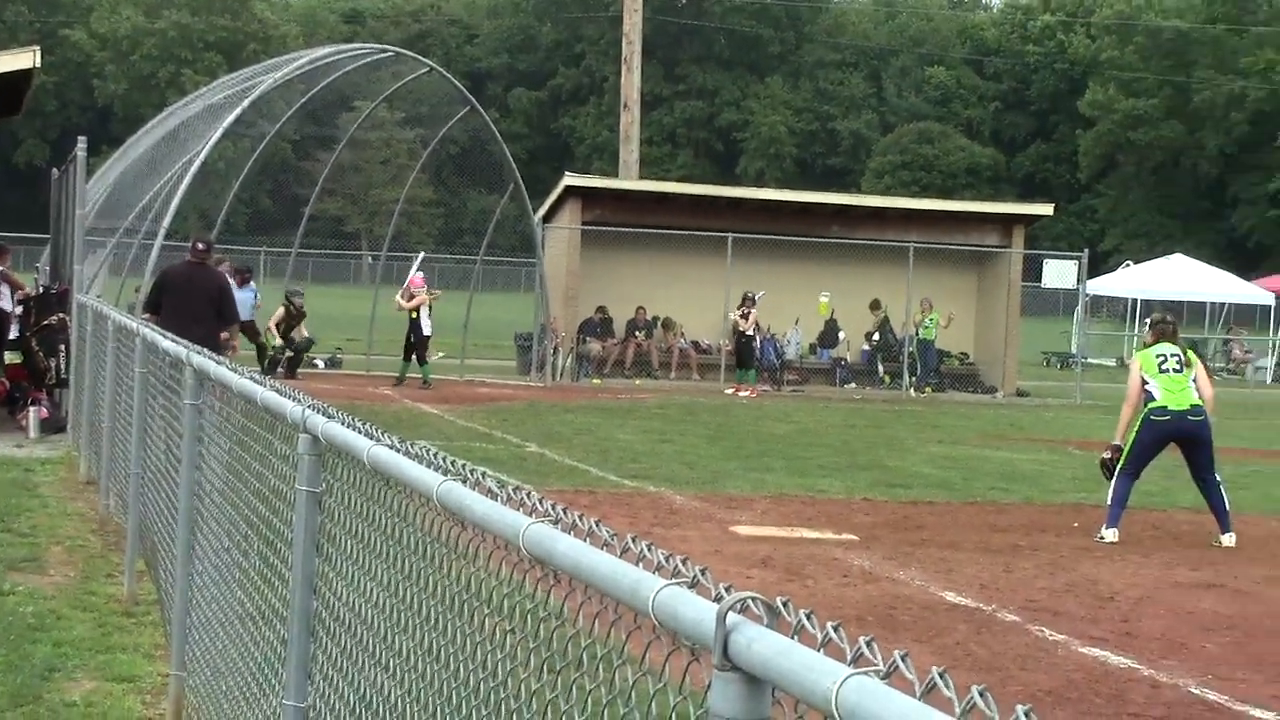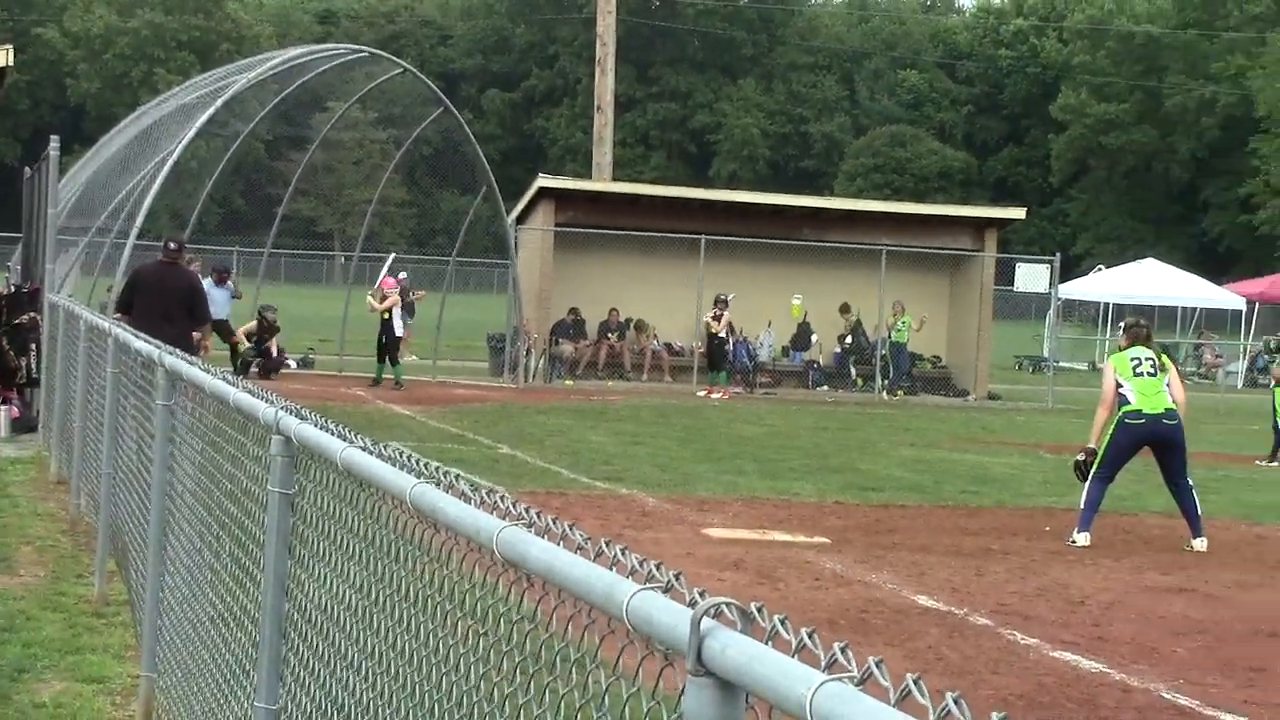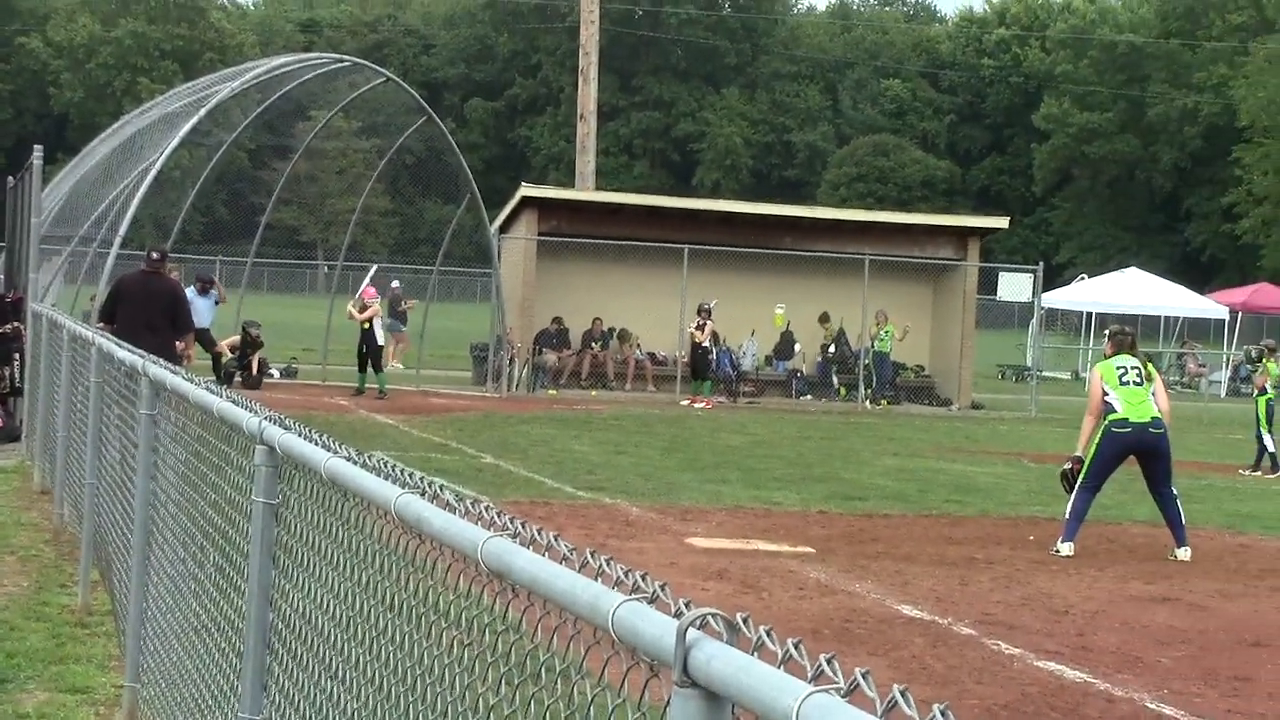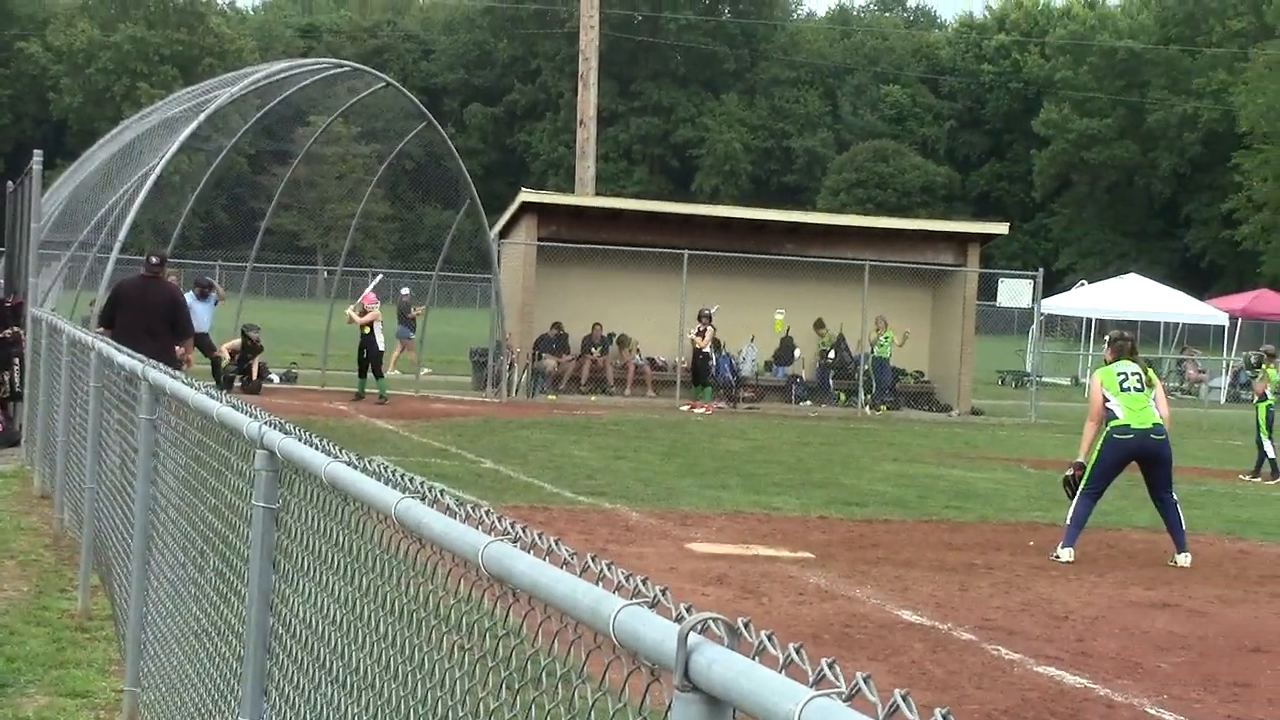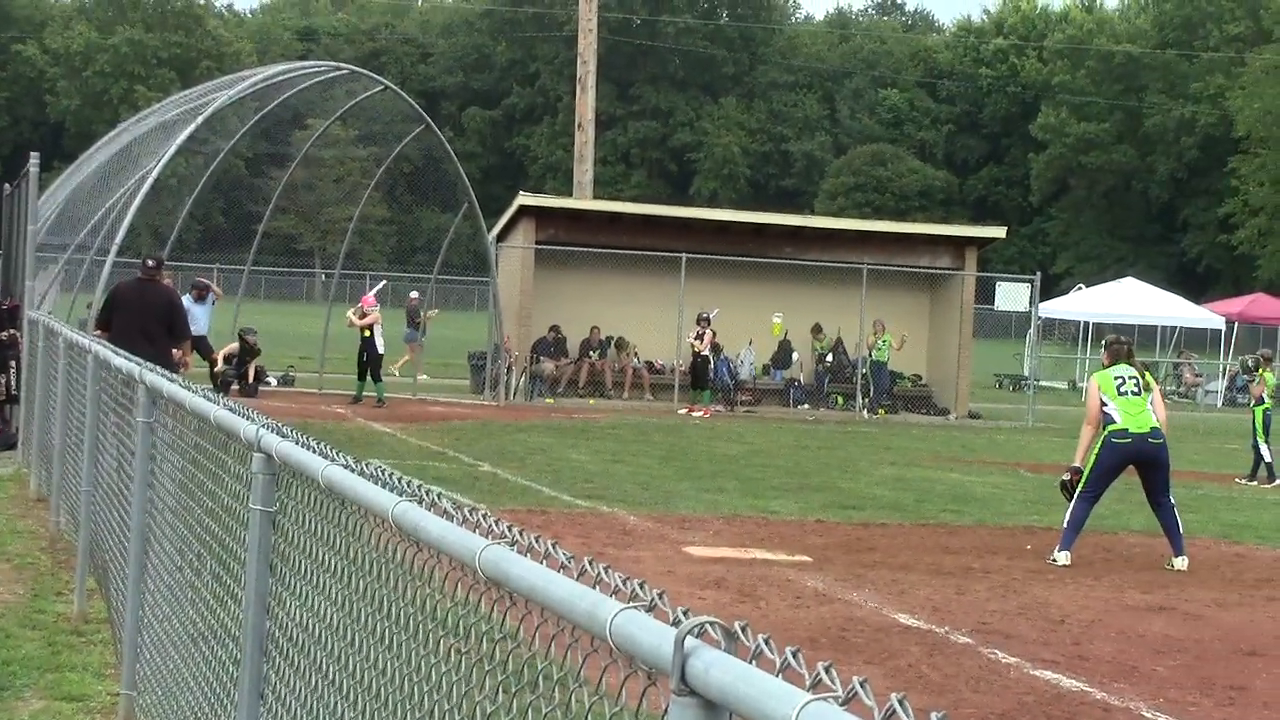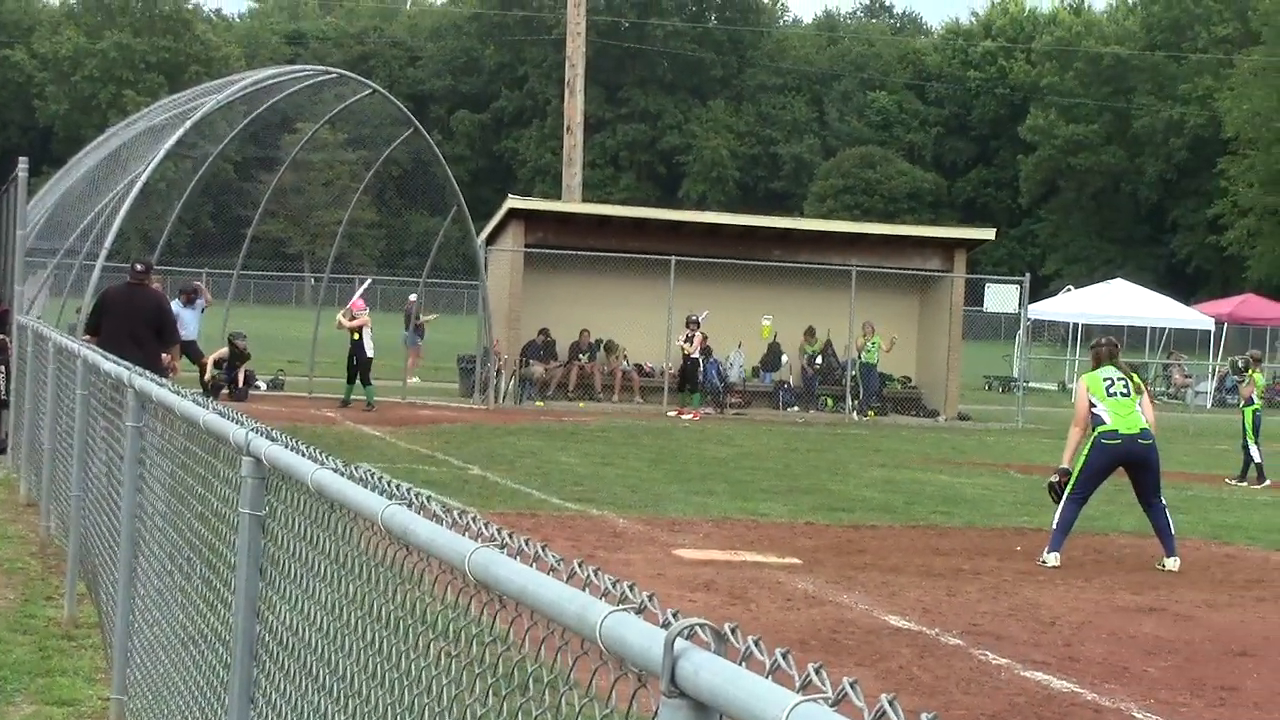
dt=0.2s
person 1, frame 1
left shoulder: (1141, 357)
right shoulder: (1190, 355)
left elbow: (1131, 403)
right elbow: (1208, 395)
left wrist: (1117, 441)
right wrist: (1199, 426)
left hip: (1159, 418)
right hip: (1194, 418)
left knee: (1126, 471)
right knee: (1207, 477)
left ankle: (1110, 529)
right ankle: (1227, 533)
person 1, frame 2
left shoulder: (1115, 360)
right shoulder: (1163, 359)
left elbow: (1106, 406)
right elbow: (1180, 399)
left wrist: (1092, 444)
right wrist: (1172, 429)
left hip: (1133, 421)
right hip: (1168, 421)
left knee: (1100, 476)
right knee: (1179, 481)
left ankle: (1082, 533)
right ankle: (1198, 538)
person 1, frame 3
left shoulder: (1101, 369)
right shoulder: (1148, 367)
left elbow: (1093, 415)
right elbow: (1165, 409)
left wrist: (1079, 452)
right wrist: (1156, 438)
left hip: (1119, 430)
right hip: (1154, 430)
left knee: (1087, 486)
right knee: (1164, 490)
left ankle: (1066, 543)
right ankle: (1182, 548)
person 1, frame 4
left shoulder: (1101, 374)
right shoulder: (1148, 373)
left elbow: (1094, 421)
right elbow: (1165, 415)
left wrist: (1081, 458)
right wrist: (1157, 443)
left hip: (1121, 437)
right hip: (1155, 436)
left knee: (1089, 491)
right knee: (1165, 495)
left ankle: (1066, 548)
right ankle: (1182, 553)
person 1, frame 5
left shoulder: (1098, 378)
right shoulder: (1145, 377)
left elbow: (1091, 425)
right elbow: (1162, 418)
left wrist: (1077, 462)
right wrist: (1153, 448)
left hip: (1118, 441)
right hip: (1153, 440)
left knee: (1086, 495)
right knee: (1162, 499)
left ankle: (1063, 552)
right ankle: (1179, 556)
person 1, frame 6
left shoulder: (1086, 380)
right shoulder: (1133, 379)
left elbow: (1079, 427)
right elbow: (1150, 420)
left wrist: (1064, 464)
right wrist: (1142, 449)
left hip: (1107, 442)
right hip: (1142, 442)
left knee: (1074, 496)
right knee: (1153, 500)
left ankle: (1052, 553)
right ankle: (1171, 557)
